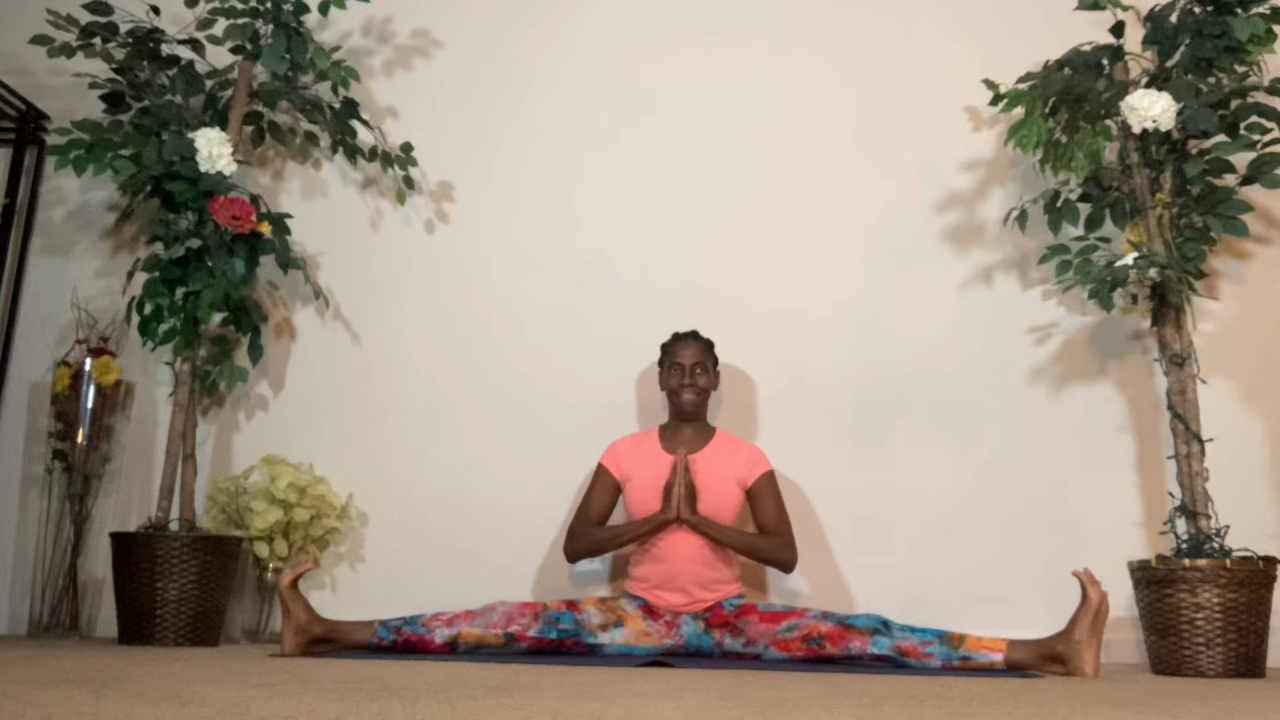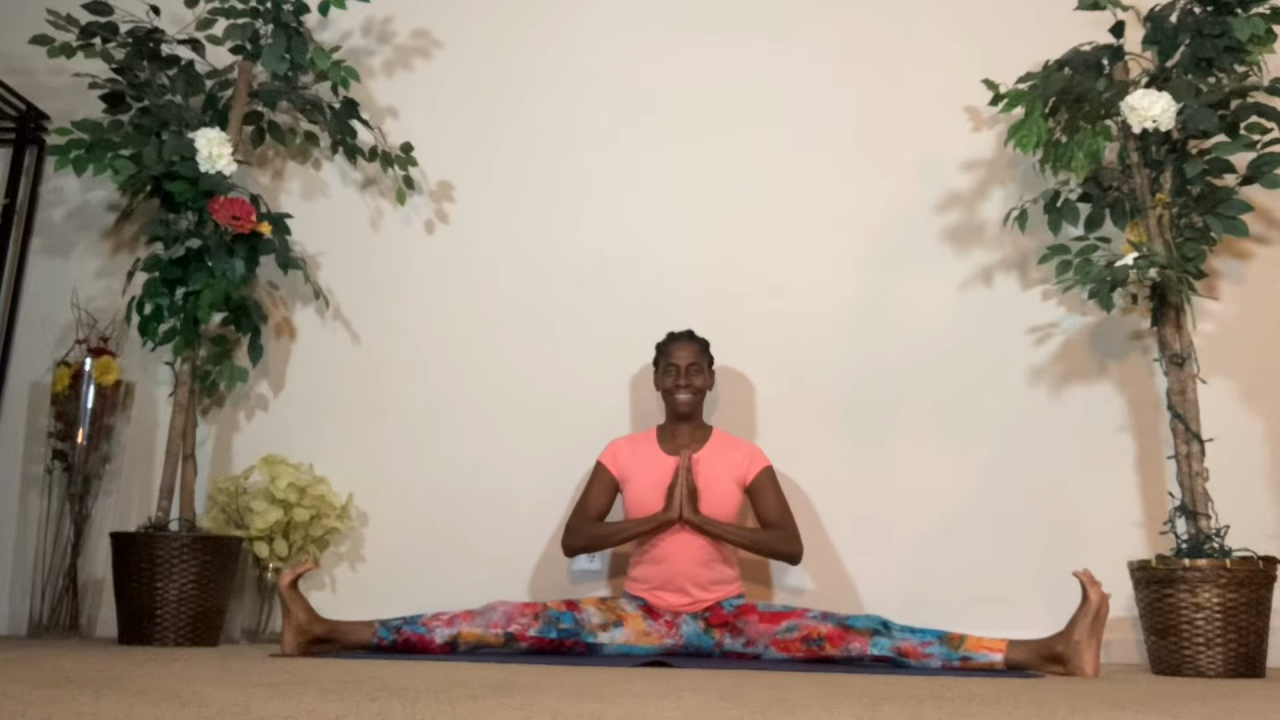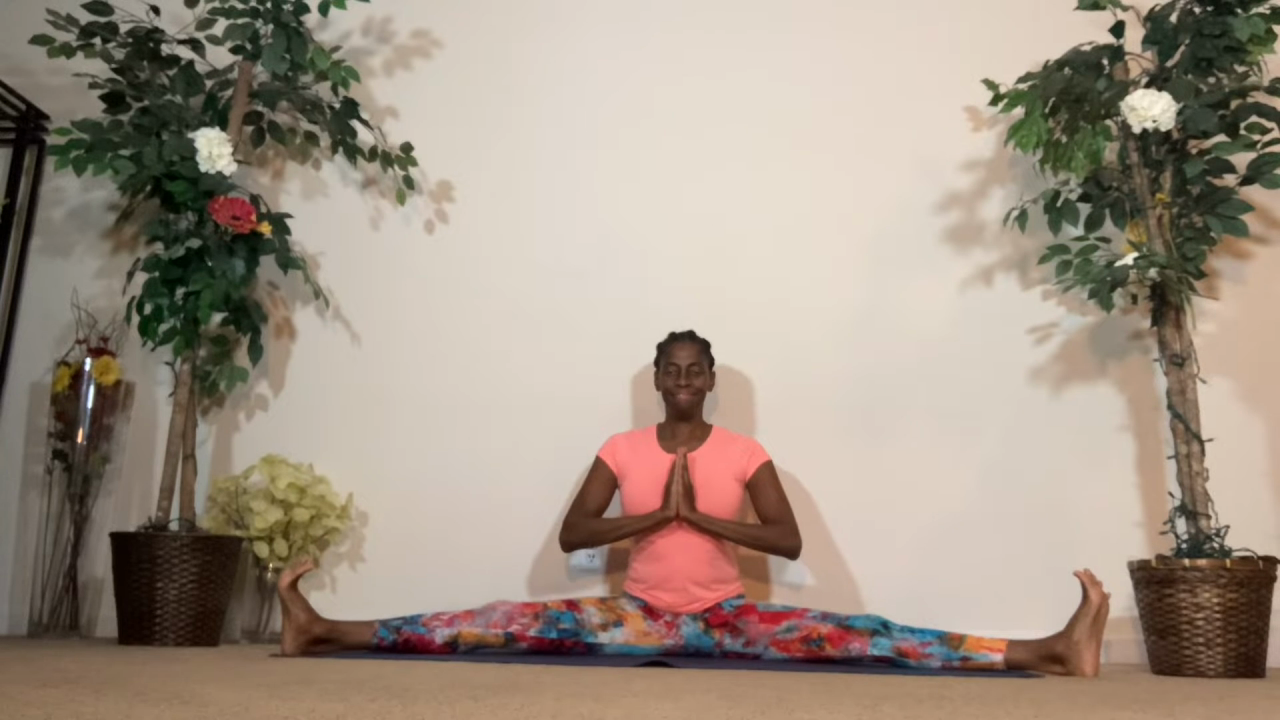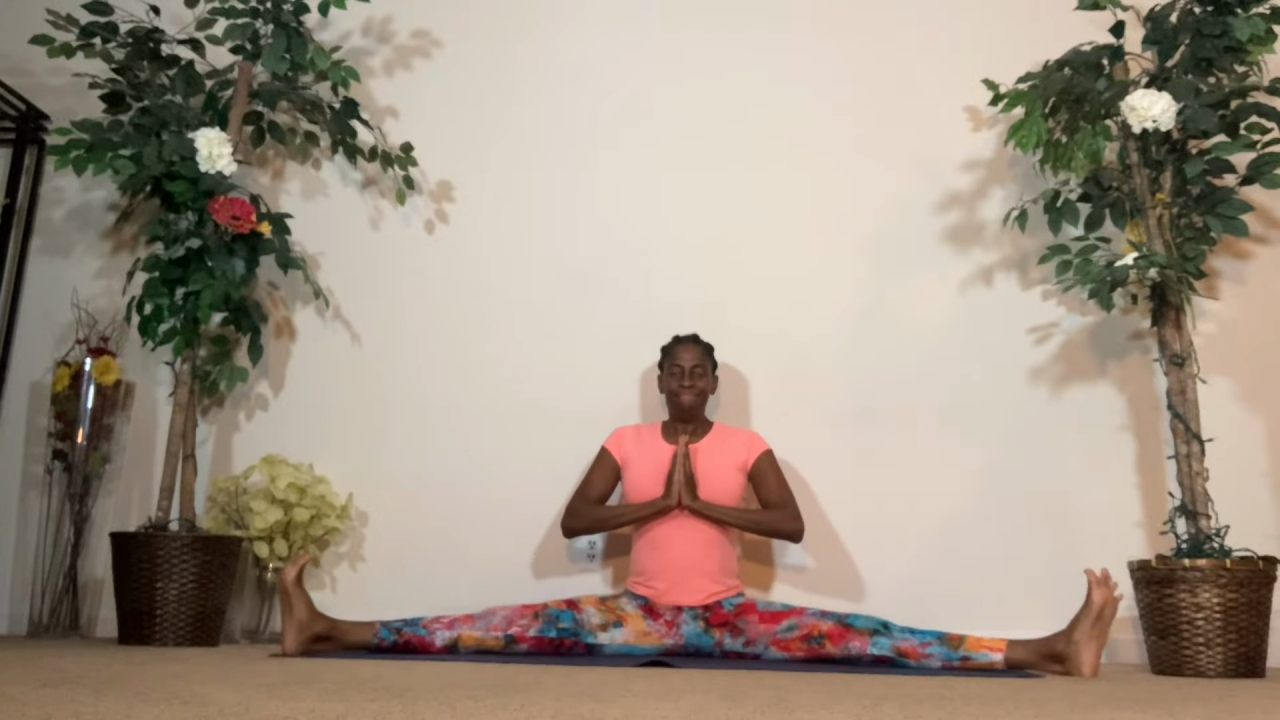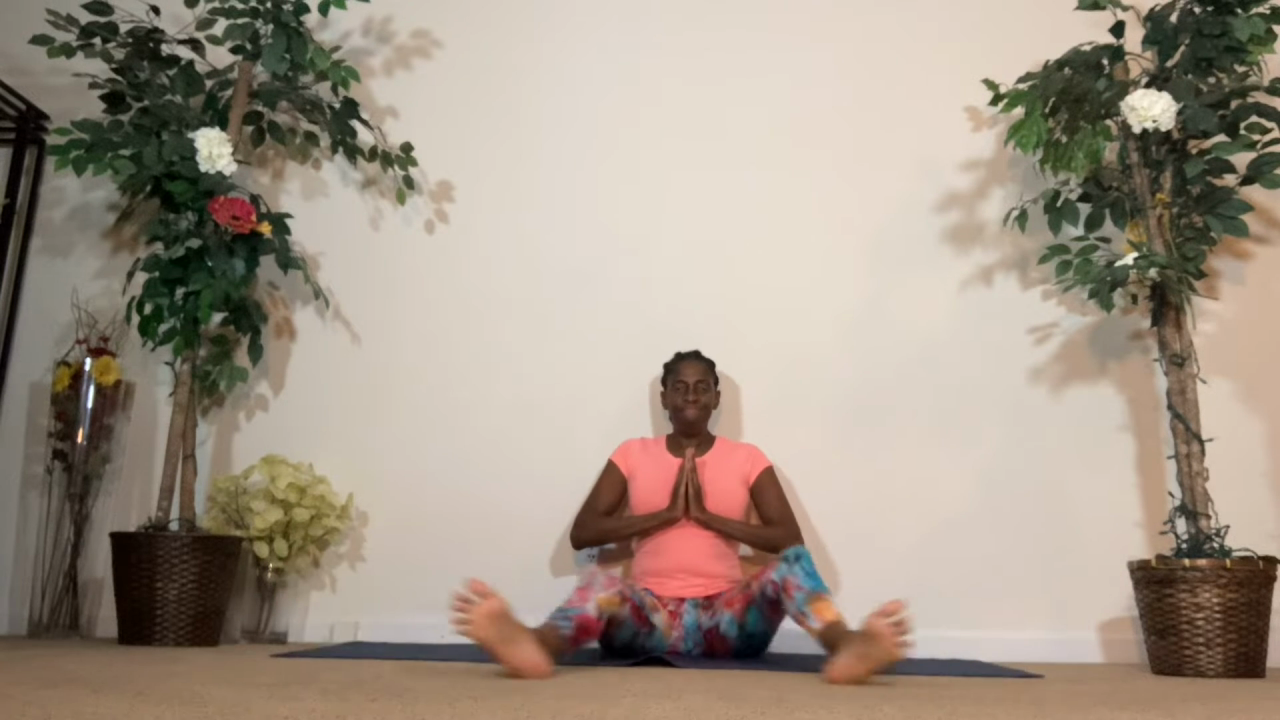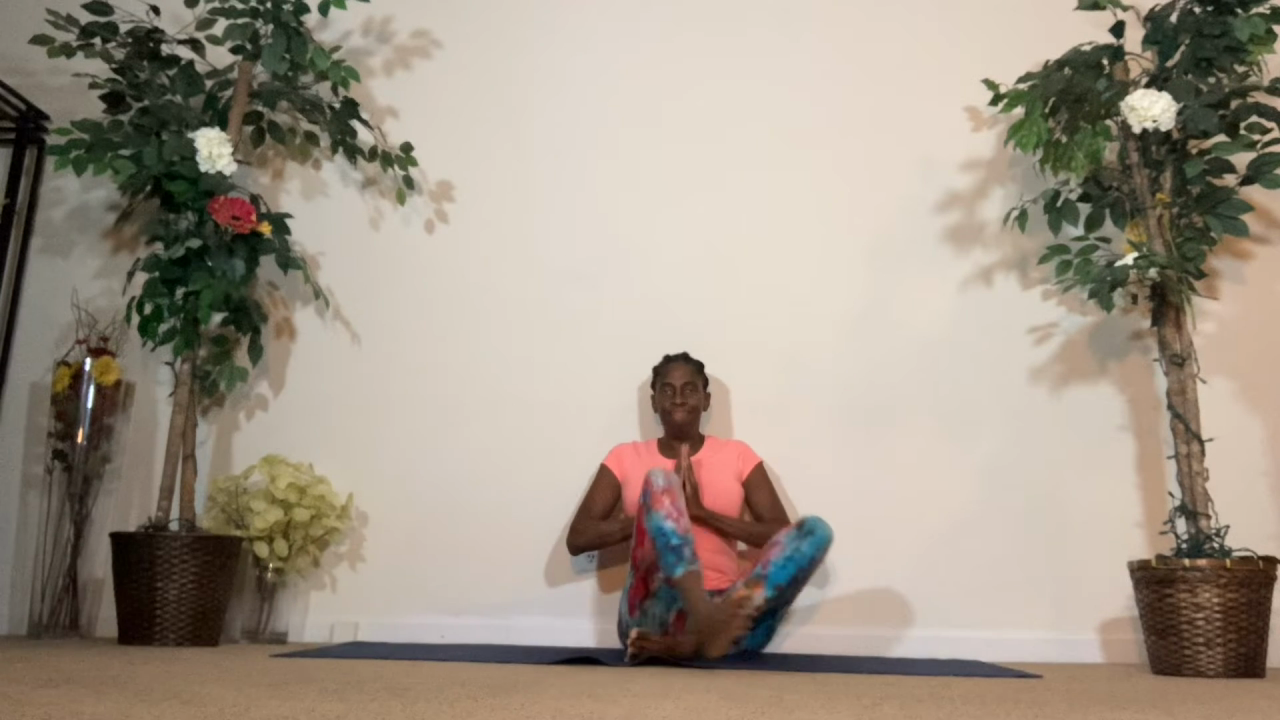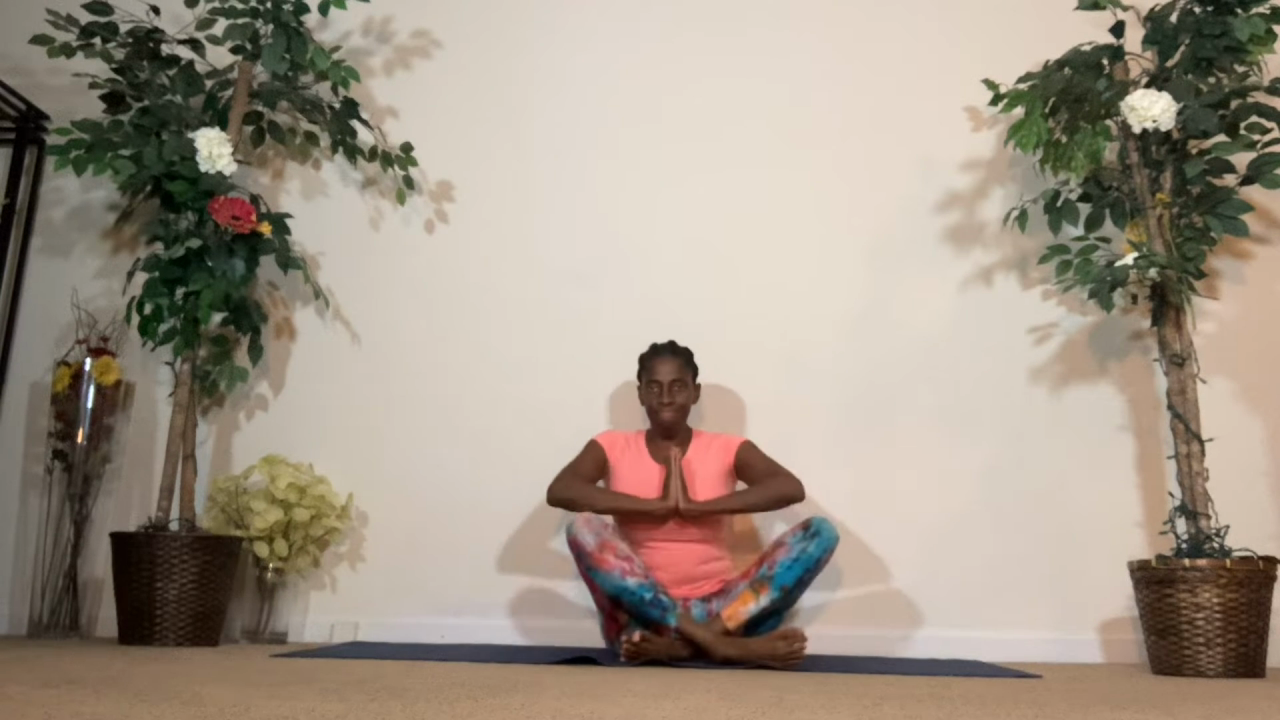
dt=0.7s
person 1, frame 1
left shoulder: (746, 459)
right shoulder: (624, 454)
left elbow: (785, 553)
right elbow: (577, 544)
left wrist: (699, 517)
right wrist: (657, 516)
left hip: (728, 619)
right hip: (639, 617)
left knee: (856, 635)
right knee: (516, 622)
left ankle: (1046, 652)
right ankle: (326, 632)
person 1, frame 2
left shoulder: (744, 457)
right shoulder: (622, 454)
left elbow: (790, 545)
right elbow: (574, 538)
left wrist: (702, 518)
right wrist: (660, 515)
left hip: (727, 617)
right hip: (637, 617)
left knee: (859, 636)
right knee: (514, 622)
left ankle: (1046, 651)
right ankle: (326, 630)
person 1, frame 3
left shoulder: (744, 452)
right shoulder: (620, 449)
left elbow: (789, 540)
right elbow: (571, 534)
left wrist: (701, 514)
right wrist: (655, 512)
left hip: (727, 619)
right hip: (636, 617)
left knee: (855, 636)
right knee: (513, 622)
left ankle: (1047, 652)
right ankle: (325, 631)
person 1, frame 4
left shoulder: (745, 445)
right shoulder: (625, 442)
left elbow: (792, 524)
right elbow: (572, 520)
left wrist: (702, 503)
right wrist: (656, 501)
left hip: (727, 616)
right hip: (639, 614)
left knee: (857, 636)
right knee: (513, 625)
left ankle: (1050, 651)
right ankle: (327, 630)
person 1, frame 5
left shoulder: (747, 458)
right shoulder: (632, 454)
left elbow: (788, 539)
right elbow: (582, 533)
left wrist: (707, 515)
right wrist: (669, 513)
left hip: (722, 614)
right hip: (651, 614)
left knee: (793, 561)
right knee: (598, 580)
left ankle: (844, 647)
right ankle: (538, 646)
person 1, frame 6
left shoulder: (738, 456)
right shoulder: (625, 458)
left elbow: (782, 537)
right elbow: (577, 538)
left wrist: (701, 513)
right wrist: (655, 510)
left hip: (724, 607)
right hip: (651, 615)
left knee: (815, 531)
right knee: (658, 481)
left ankle: (687, 641)
person 1, frame 7
left shoulder: (726, 449)
right shoulder: (613, 446)
left elbow: (792, 489)
right elbow: (558, 492)
left wrist: (694, 506)
right wrist: (659, 506)
left hip: (718, 611)
right hip: (644, 620)
left knee: (820, 531)
right knee: (584, 527)
left ankle: (682, 644)
right ankle: (714, 643)
